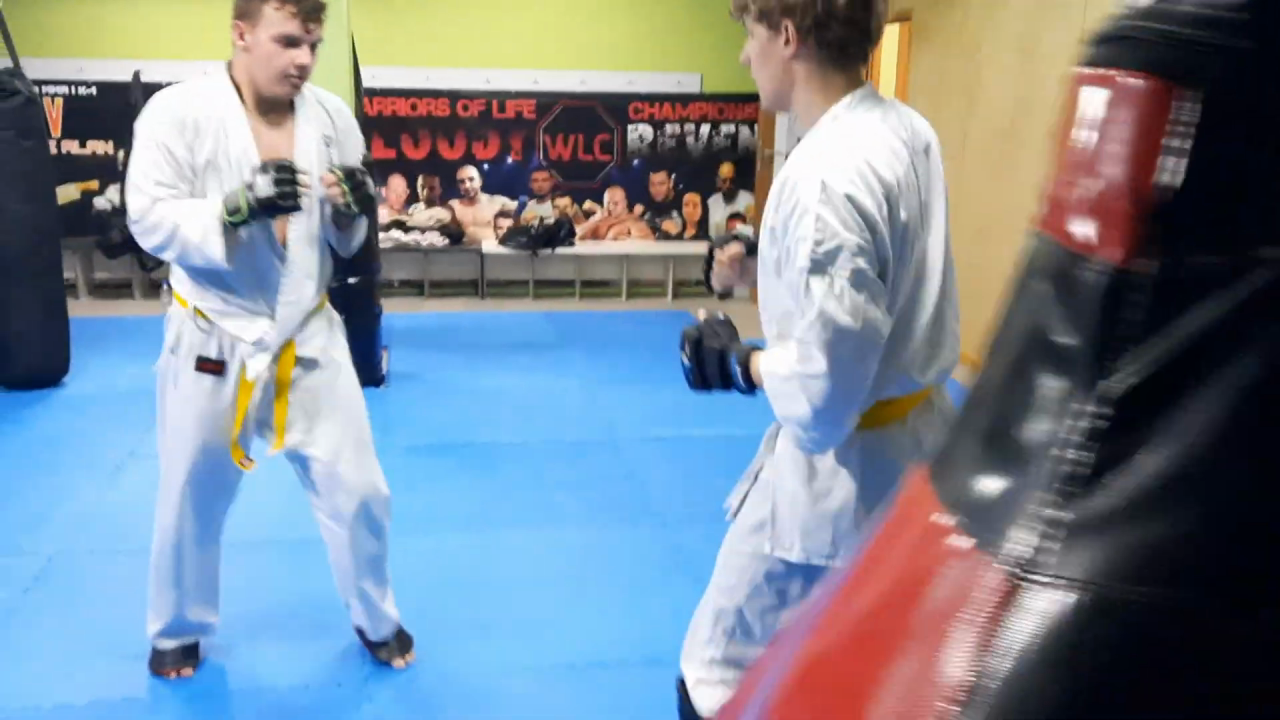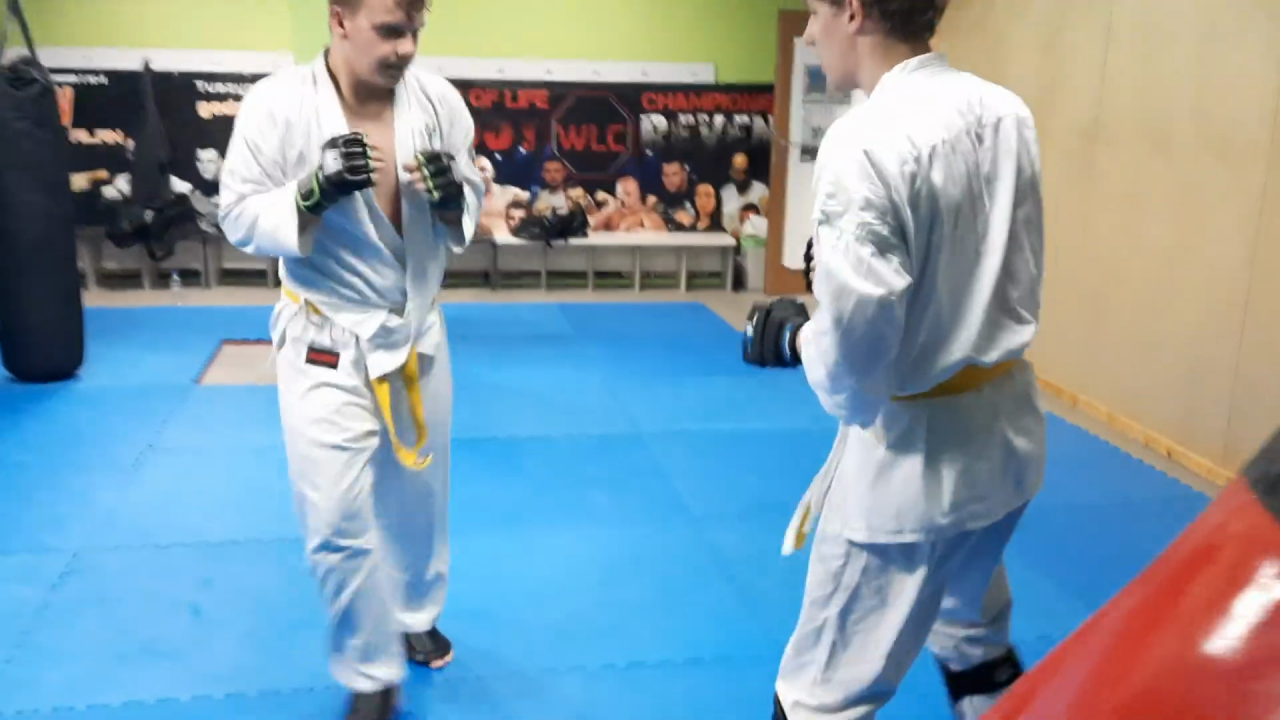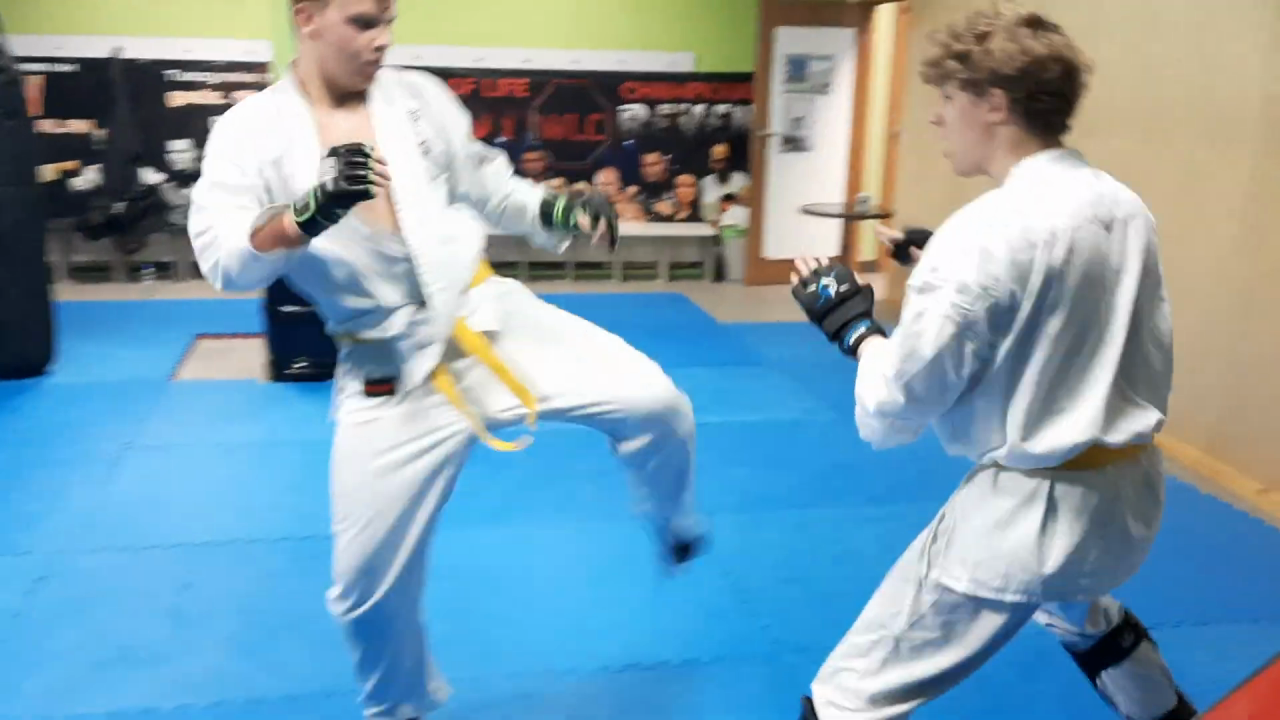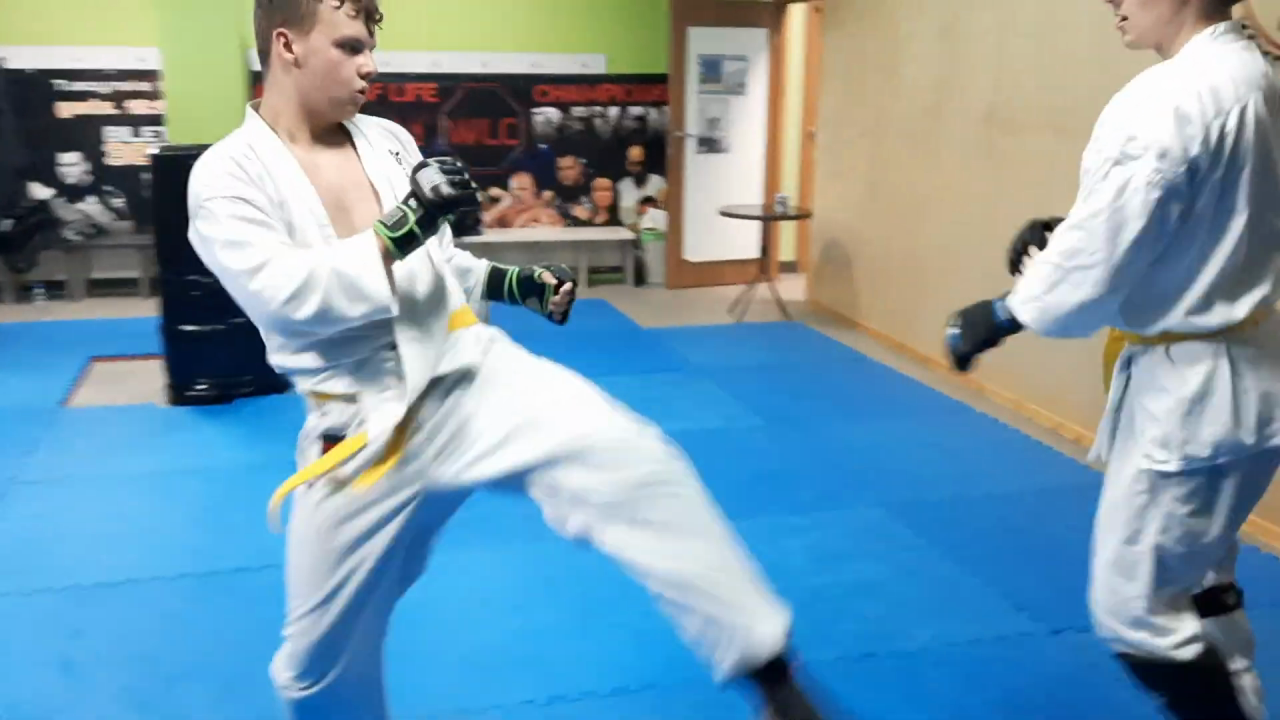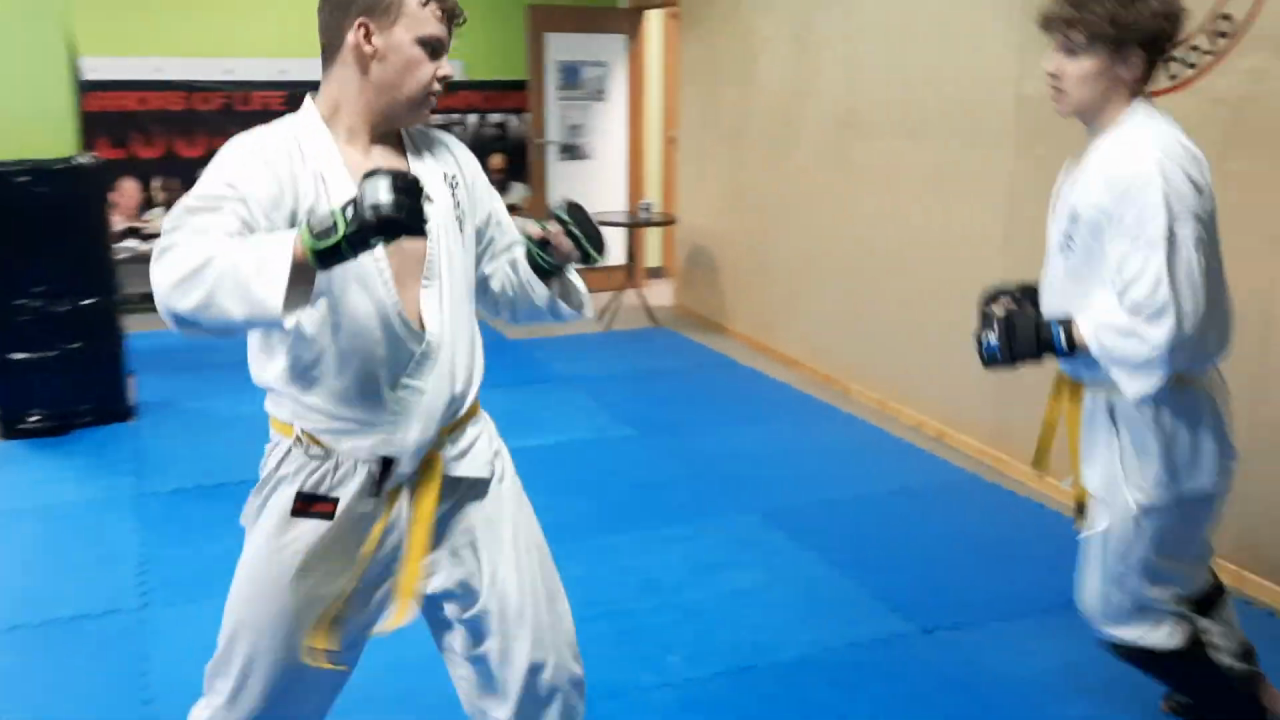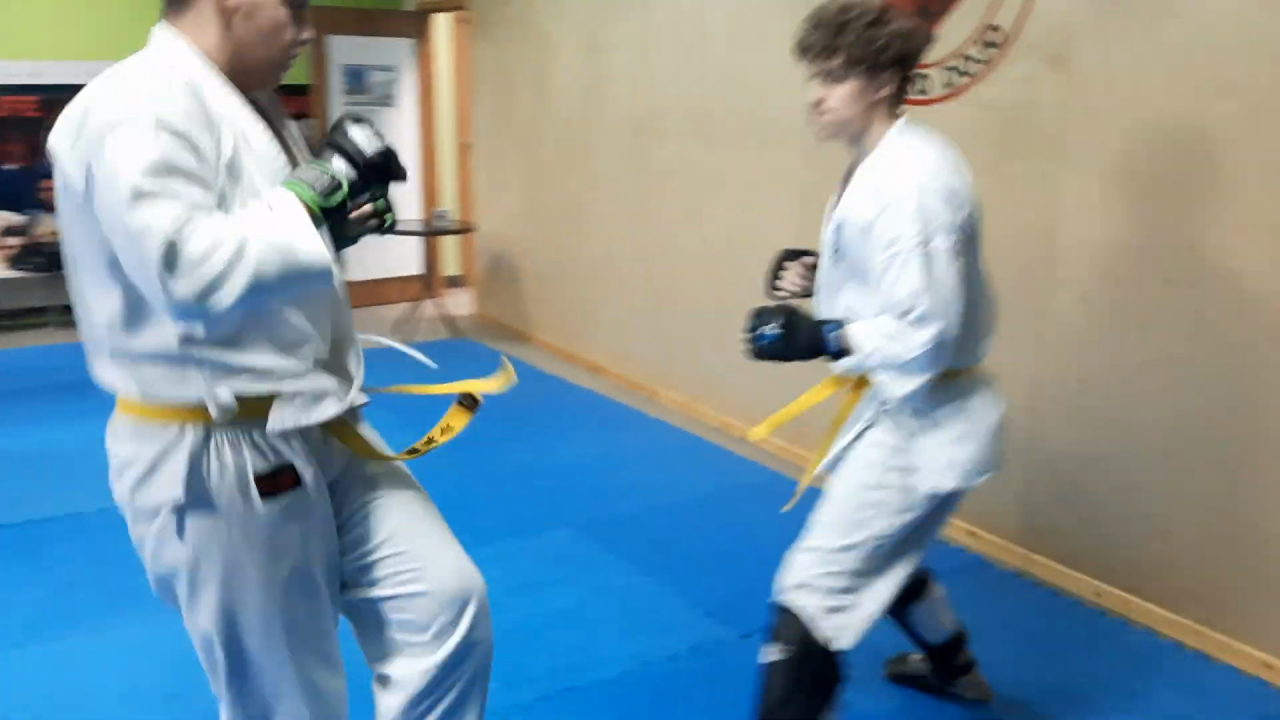
dt=0.3s
person 1, frame 1
left shoulder: (823, 176)
right shoulder: (908, 134)
left elbow: (825, 393)
left wrist: (735, 361)
right wrist: (763, 263)
left hip: (845, 461)
right hip: (916, 441)
person 1, frame 2
left shoulder: (866, 143)
right shoulder: (1004, 113)
left elbow: (851, 355)
left wrist: (793, 336)
left hip: (918, 446)
right hip: (1005, 425)
right knee: (970, 628)
person 1, frame 3
left shoulder: (982, 238)
right shoulder: (1125, 211)
left elbow: (894, 409)
left wrist: (852, 323)
left hip: (1028, 511)
right hip: (1127, 492)
right knee: (1078, 612)
person 1, frame 4
left shoulder: (1166, 101)
left elbow: (1093, 267)
left wrist: (995, 314)
right wrist: (1066, 234)
left hip: (1188, 385)
left knee: (1135, 611)
right knee: (1193, 572)
person 1, frame 5
left shoulder: (1144, 167)
right shoulder: (1108, 156)
left elbow: (1168, 323)
left wrist: (1048, 335)
right wrist: (1038, 300)
left hip: (1153, 421)
right hip: (1128, 407)
left knee: (1121, 608)
right knee: (1161, 574)
person 1, frame 6
left shoulder: (914, 179)
right shoulder: (885, 169)
left elbow: (928, 329)
left wrist: (816, 337)
right wrist: (817, 277)
left hip: (930, 419)
right hip: (906, 410)
left knee: (814, 586)
right knee: (884, 550)
person 2, frame 1
left shoulder: (331, 117)
right shoulder: (177, 111)
right elbow: (151, 222)
left wrist: (354, 209)
right wrist: (242, 206)
left hip: (306, 336)
right hip: (212, 340)
left knee: (354, 488)
right knee: (191, 496)
left ankle: (376, 620)
right ankle: (178, 630)
person 2, frame 2
left shoulder: (437, 100)
right shoulder: (277, 104)
left elbow: (462, 222)
right elbow: (243, 219)
left wrist: (456, 193)
right wrist: (314, 190)
left hip: (414, 331)
right hip: (324, 343)
left knee: (417, 495)
right knee: (342, 519)
left ankle: (412, 615)
person 2, frame 3
left shoulder: (418, 97)
right shoulder: (249, 132)
left elbow: (486, 188)
right elbow: (224, 256)
left wrist: (561, 211)
right wrist: (310, 215)
left hip: (490, 327)
right hip: (386, 375)
left knee: (649, 403)
right knee: (370, 575)
left ankle: (673, 522)
person 2, frame 4
left shoulder: (387, 140)
right shoulder: (227, 176)
right elbow: (291, 293)
left wrist: (512, 282)
right wrist: (409, 225)
left hip: (466, 379)
right hip: (357, 434)
left knee: (620, 458)
right knee: (324, 652)
person 2, frame 5
left shoulder: (450, 163)
right shoulder: (262, 162)
left elbow: (507, 283)
right elbow: (187, 285)
left wrist: (551, 264)
right wrist: (330, 238)
left hip: (459, 470)
right hip: (323, 488)
person 2, frame 6
left shoulder: (249, 111)
right shoulder: (138, 112)
right elbow: (194, 276)
left wrist: (341, 210)
right wrist: (324, 193)
left hip: (303, 440)
right hip: (214, 465)
left knee: (444, 613)
